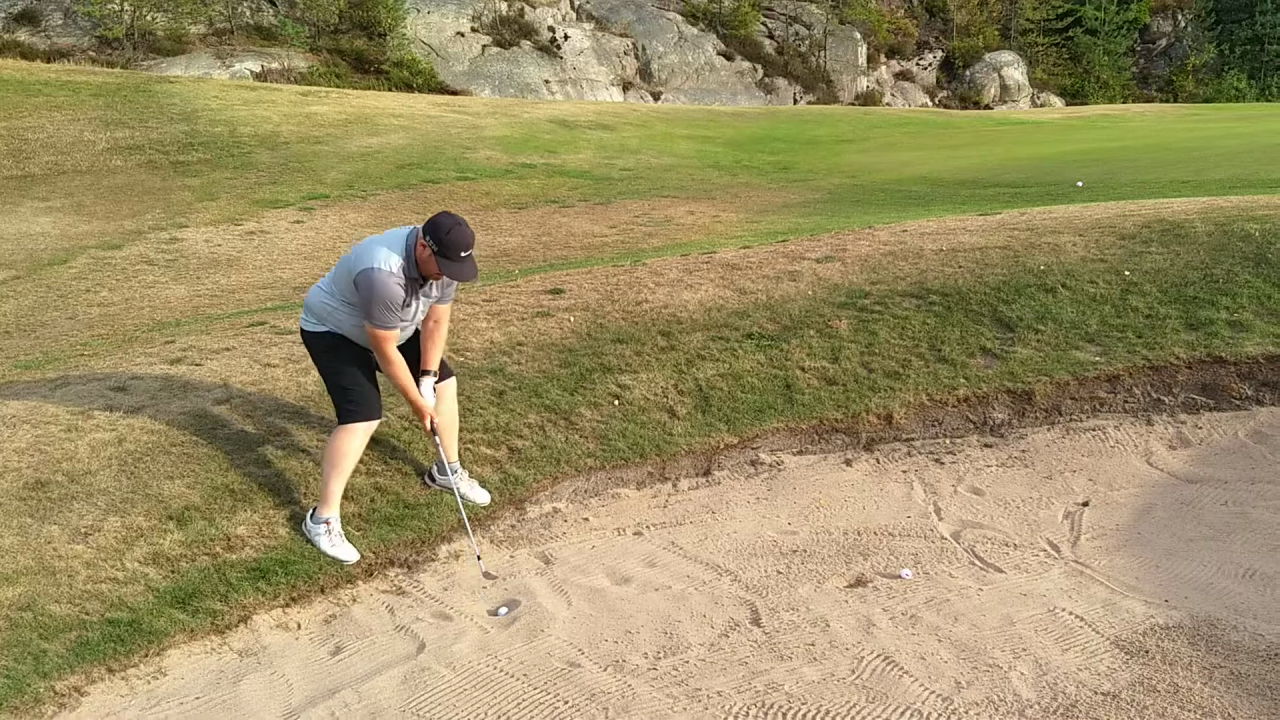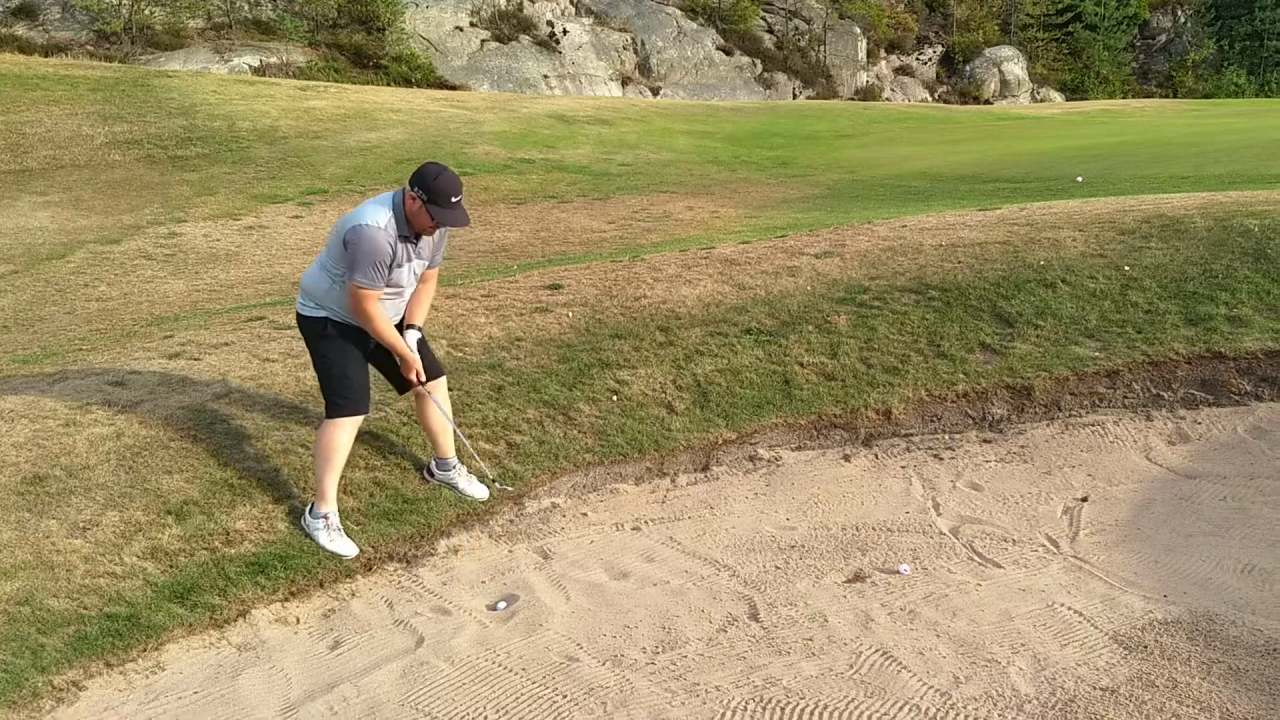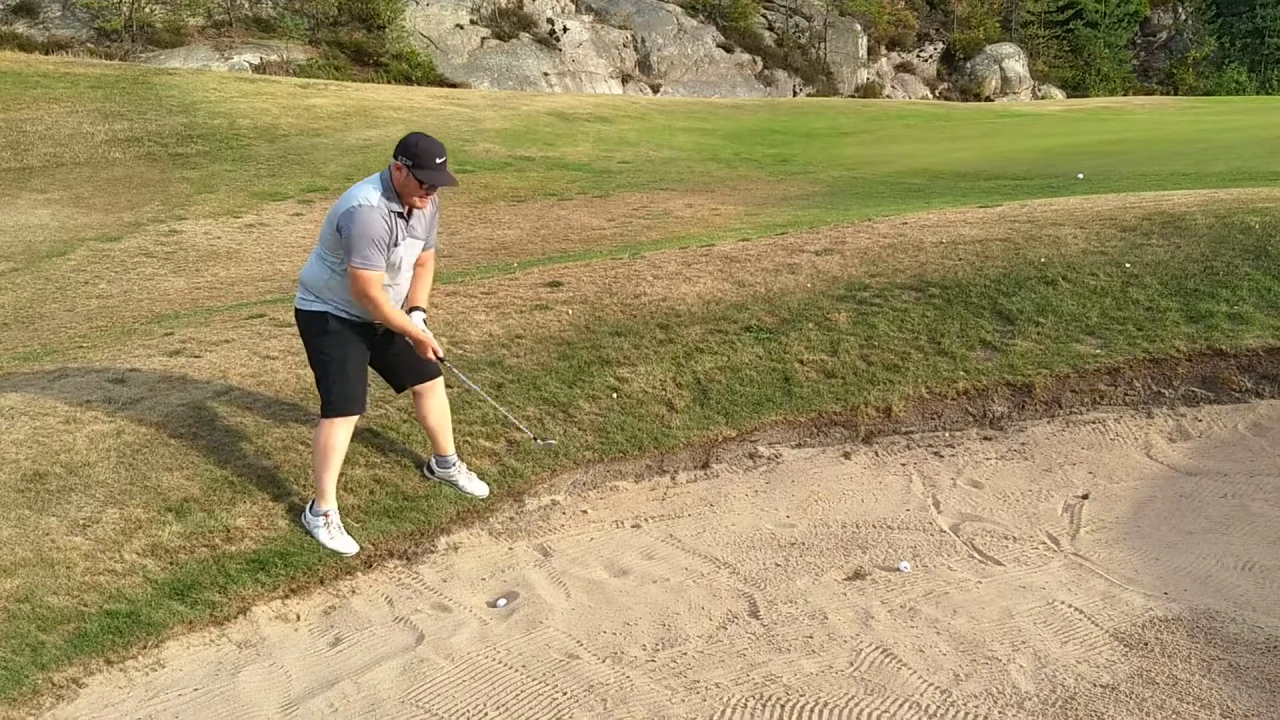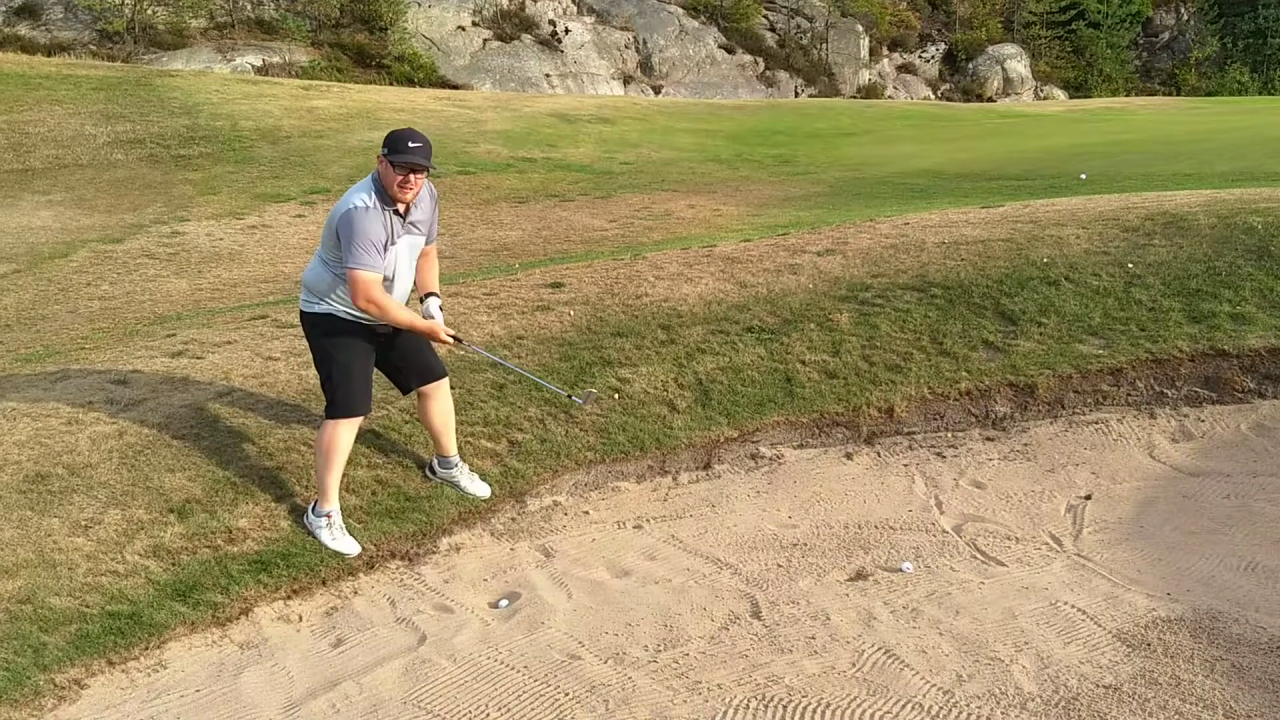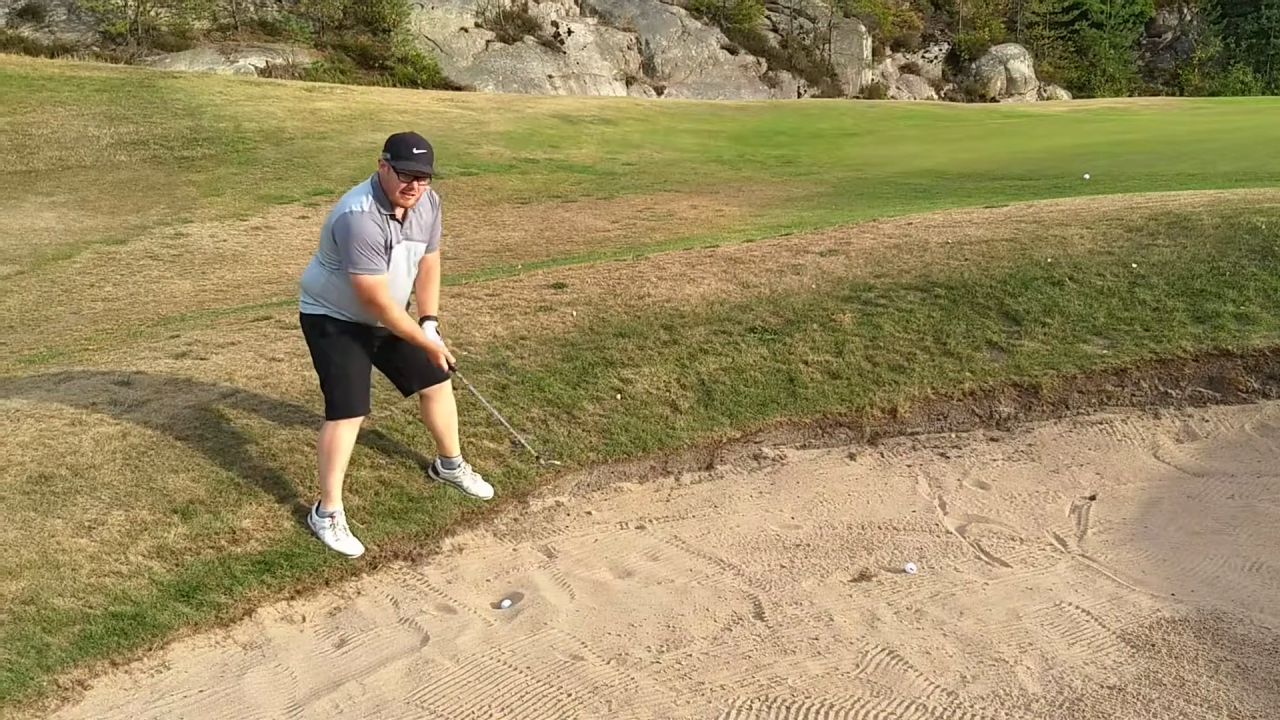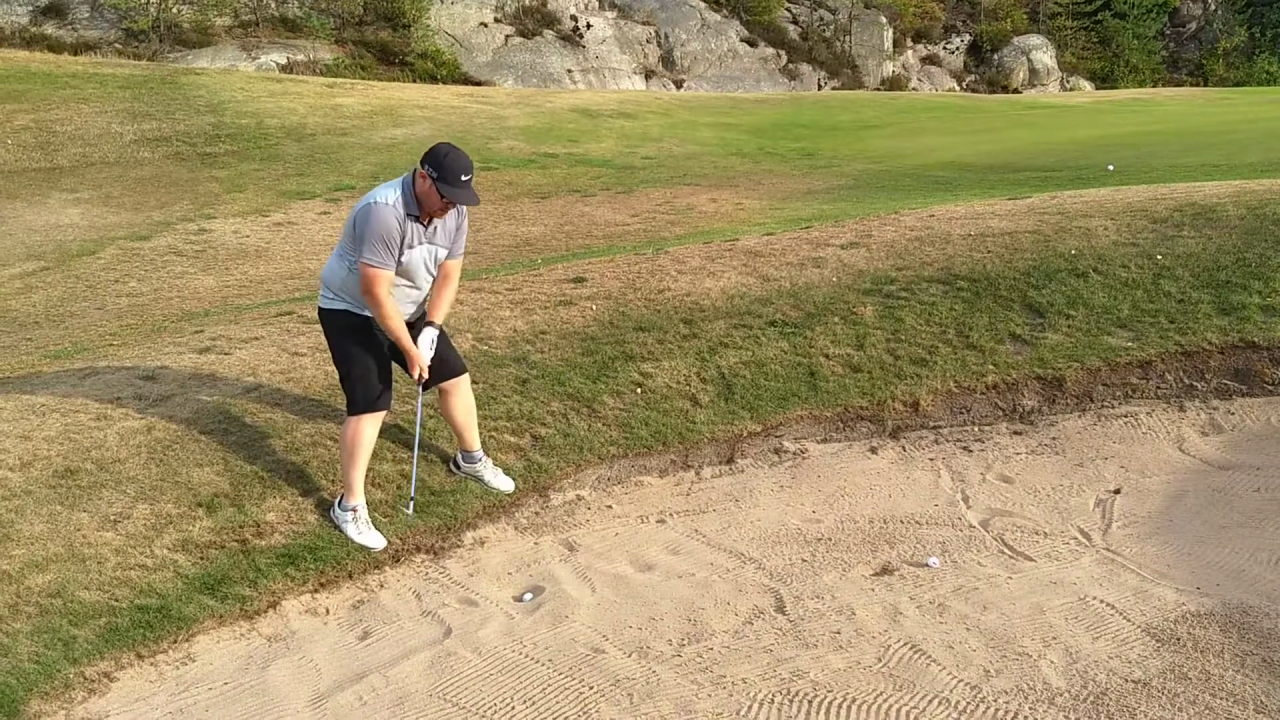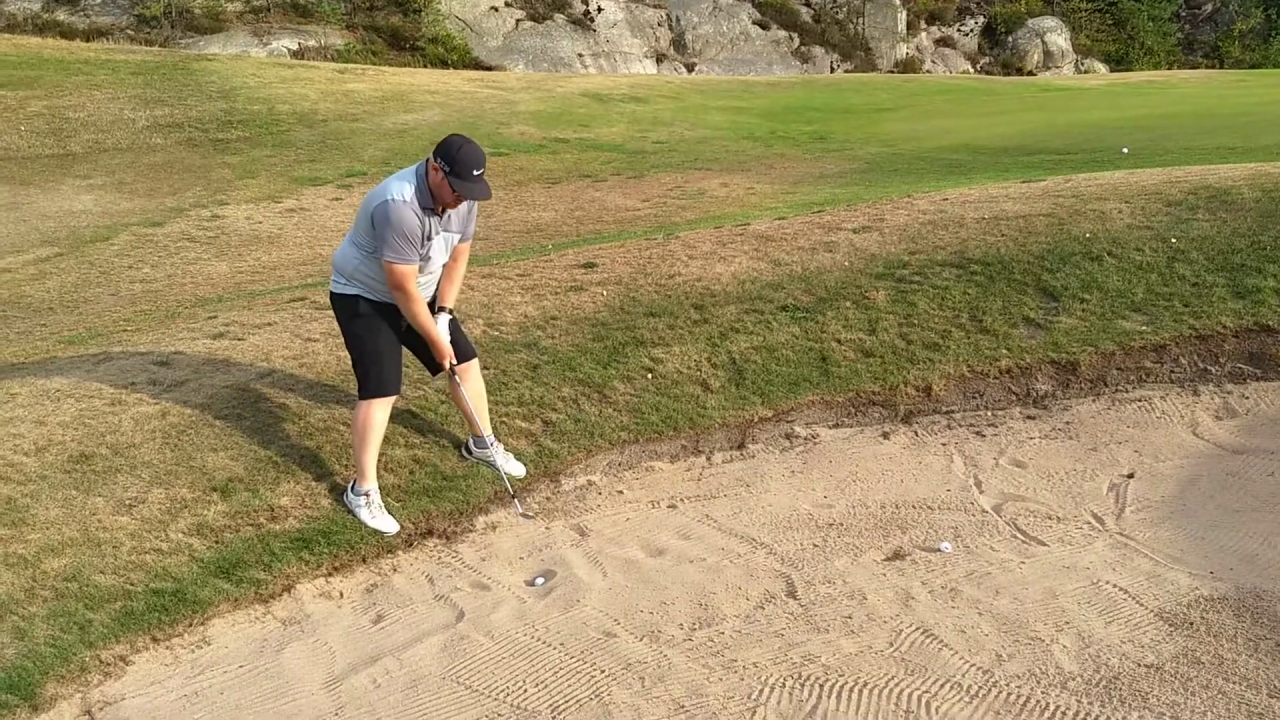
dt=0.3s
person 1, frame 1
left shoulder: (443, 259)
right shoulder: (384, 273)
left elbow: (437, 319)
right elbow: (384, 349)
left wrist: (427, 380)
right wrist: (417, 402)
left hip: (390, 328)
right hip: (333, 332)
left knee: (444, 382)
right knee: (361, 419)
left ankle: (447, 470)
right ankle: (323, 519)
person 1, frame 2
left shoulder: (433, 222)
right shoulder: (373, 231)
left elbow: (426, 280)
right elbow: (363, 307)
left wrist: (412, 335)
right wrist: (402, 354)
left hip: (388, 315)
right hip: (331, 316)
left knee: (433, 379)
right knee: (348, 410)
left ankle: (445, 466)
right ankle: (321, 513)
person 1, frame 3
left shoulder: (425, 202)
right shoulder: (367, 210)
left elbow: (424, 261)
right elbow: (367, 293)
left wrist: (417, 315)
right wrist: (414, 333)
left hip: (382, 314)
right hip: (331, 314)
left knee: (429, 380)
right knee: (343, 409)
left ankle: (445, 462)
right ankle: (321, 511)
person 1, frame 4
left shoulder: (425, 196)
right shoulder: (362, 214)
left elbow: (427, 251)
right elbow: (365, 298)
left wrist: (431, 300)
right wrist: (424, 326)
left hip: (388, 315)
right hip: (337, 317)
left knee: (434, 382)
right knee: (347, 411)
left ankle: (447, 464)
right ankle: (324, 512)
person 1, frame 5
left shoulder: (426, 202)
right shoulder: (360, 217)
left elbow: (428, 266)
right elbow: (375, 300)
left wrist: (429, 324)
right wrist: (424, 343)
left hip: (390, 316)
right hip: (336, 319)
left knee: (438, 385)
right knee: (347, 411)
left ankle: (450, 464)
right ankle: (327, 512)
person 1, frame 6
left shoulder: (454, 211)
right shoulder: (383, 211)
left elbow: (449, 275)
right elbow: (374, 293)
left wrist: (431, 331)
right wrist: (409, 350)
left hip: (408, 310)
right hip: (353, 313)
left knee: (456, 378)
right knee: (369, 407)
left ankle: (471, 458)
right ankle: (350, 506)
person 1, frame 7
left shoulder: (462, 197)
right shoulder: (400, 206)
left elbow: (458, 257)
right elbow: (402, 288)
left wrist: (444, 314)
right wrist: (434, 340)
left hip: (421, 295)
right hip: (364, 297)
left knee: (465, 363)
right knee: (380, 391)
left ankle: (482, 443)
right ankle: (363, 490)
